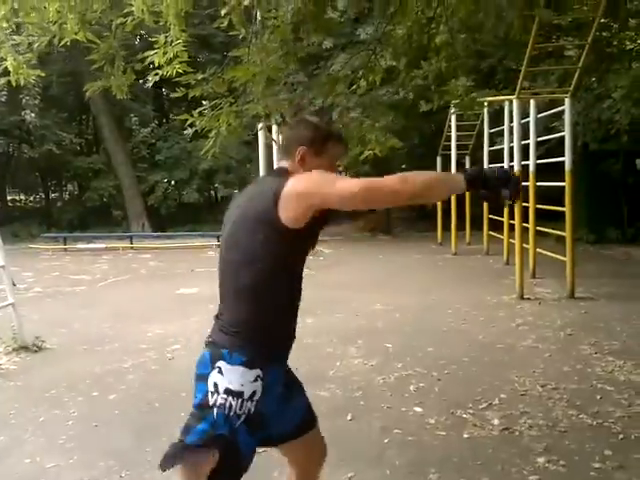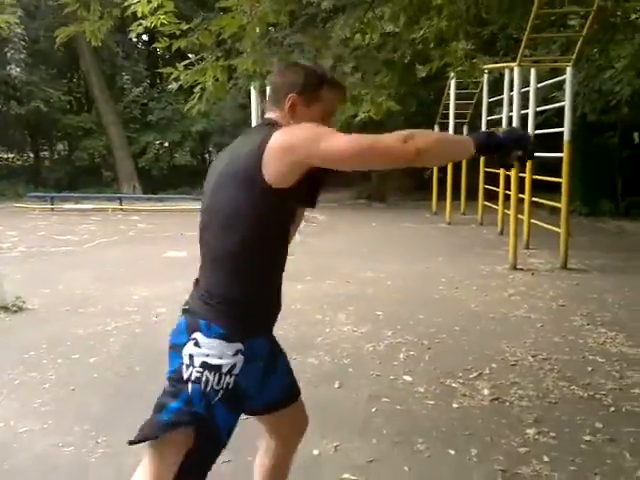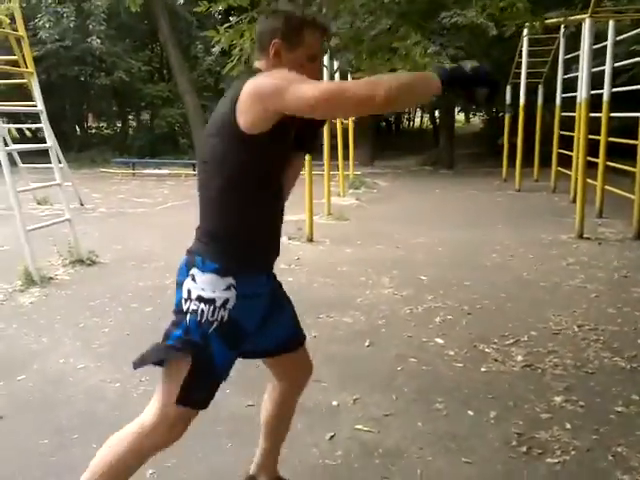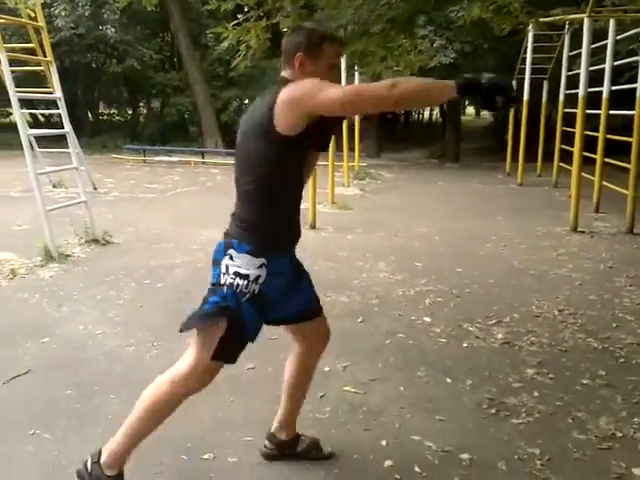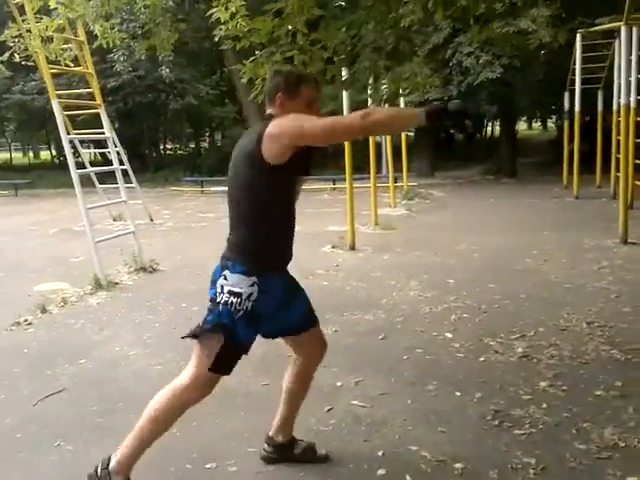
dt=1s
person 1, frame 1
left shoulder: (252, 198)
right shoulder: (299, 190)
right elbow: (397, 189)
right wrist: (474, 178)
left hip: (262, 363)
right hip: (237, 371)
person 1, frame 2
left shoulder: (237, 154)
right shoulder: (291, 143)
right elbow: (401, 149)
left wrist: (302, 195)
right wrist: (486, 143)
left hip: (244, 333)
right hip: (218, 343)
left knee: (290, 426)
person 1, frame 3
left shoulder: (267, 110)
right shoulder: (266, 91)
right elbow: (369, 96)
left wrist: (300, 145)
right wrist: (448, 77)
left hip: (253, 277)
right hip: (219, 281)
left knee: (296, 373)
right knee: (163, 424)
person 1, frame 4
left shoulder: (284, 109)
right shoulder: (297, 97)
right elbow: (387, 95)
left wrist: (322, 133)
right wrist: (465, 86)
left hip: (275, 255)
right hip: (249, 260)
left knee: (314, 337)
right knee: (196, 371)
left ankle: (282, 436)
person 1, frame 5
left shoulder: (270, 142)
right shoulder: (282, 131)
right elbow: (361, 124)
left wrist: (303, 166)
right wrist: (429, 114)
left hip: (271, 276)
right hip: (244, 280)
left knee: (313, 348)
right knee: (197, 382)
left ankle: (279, 441)
